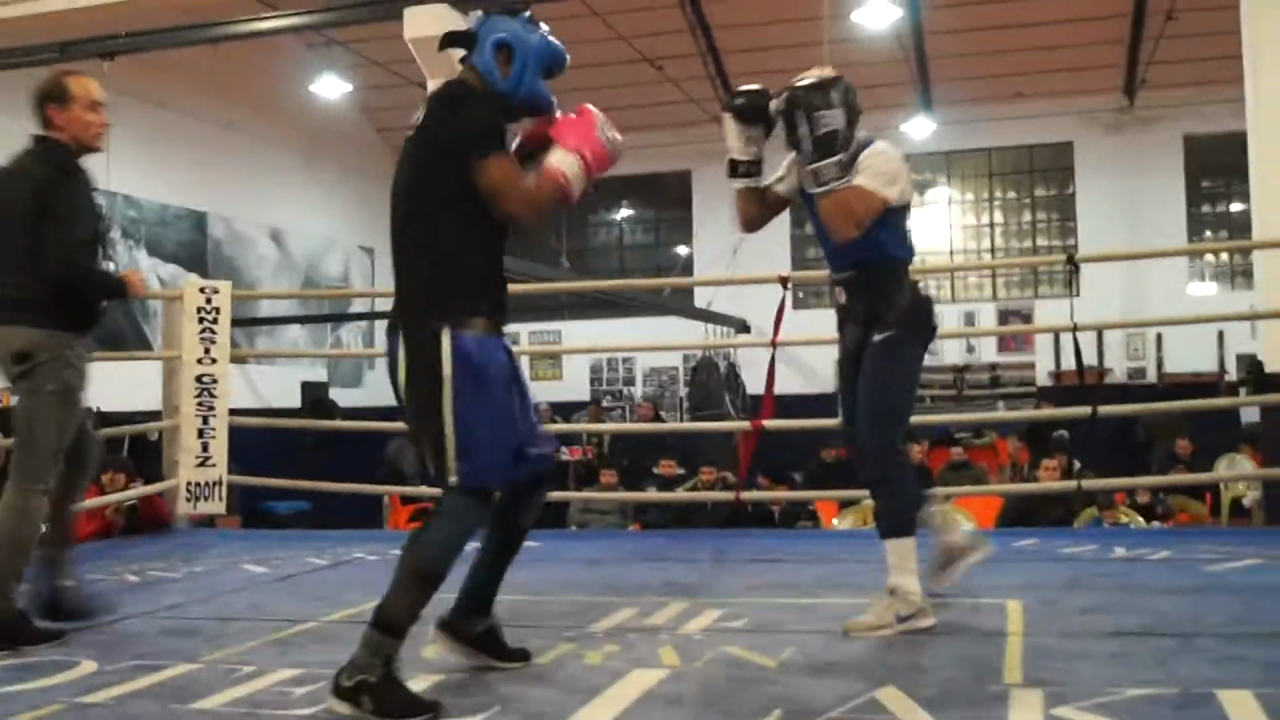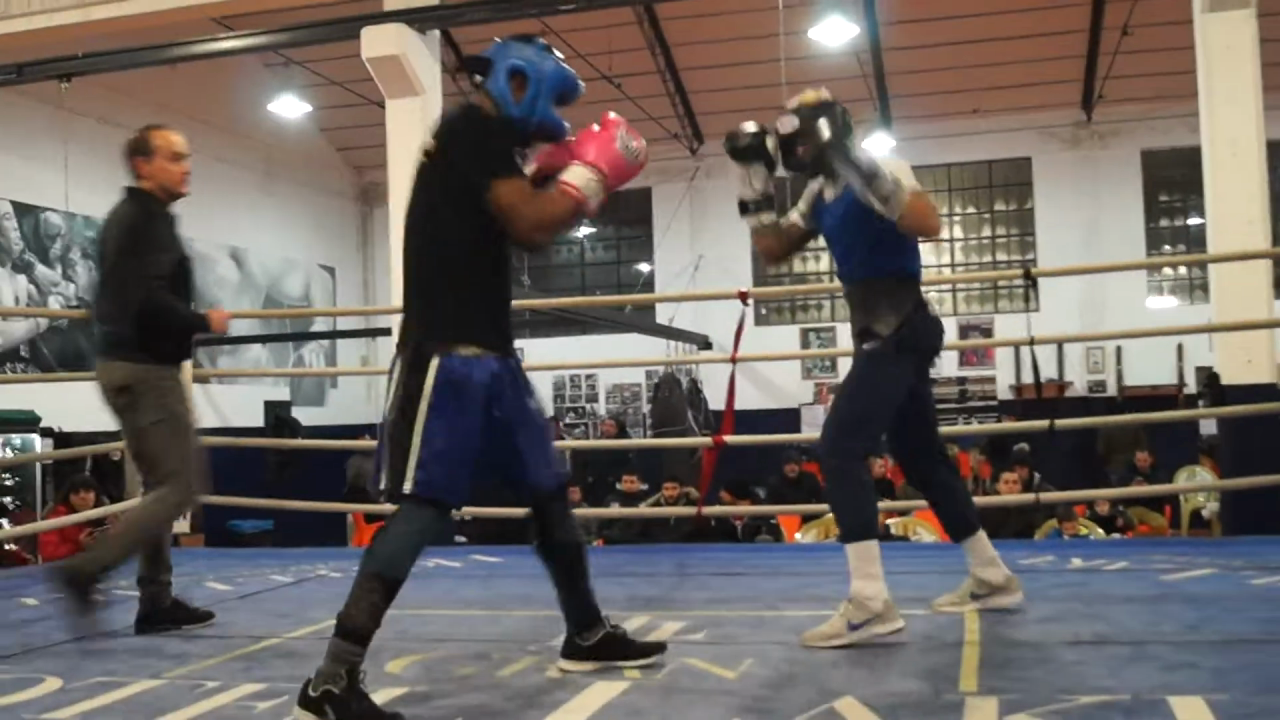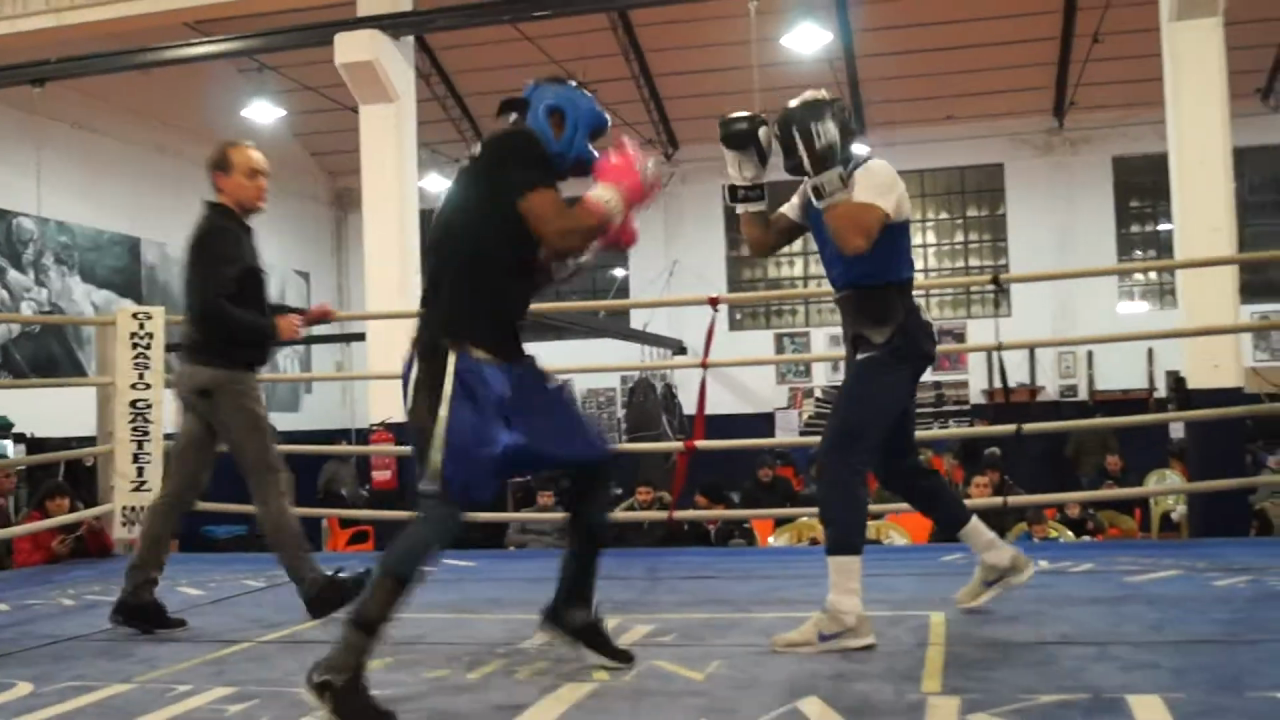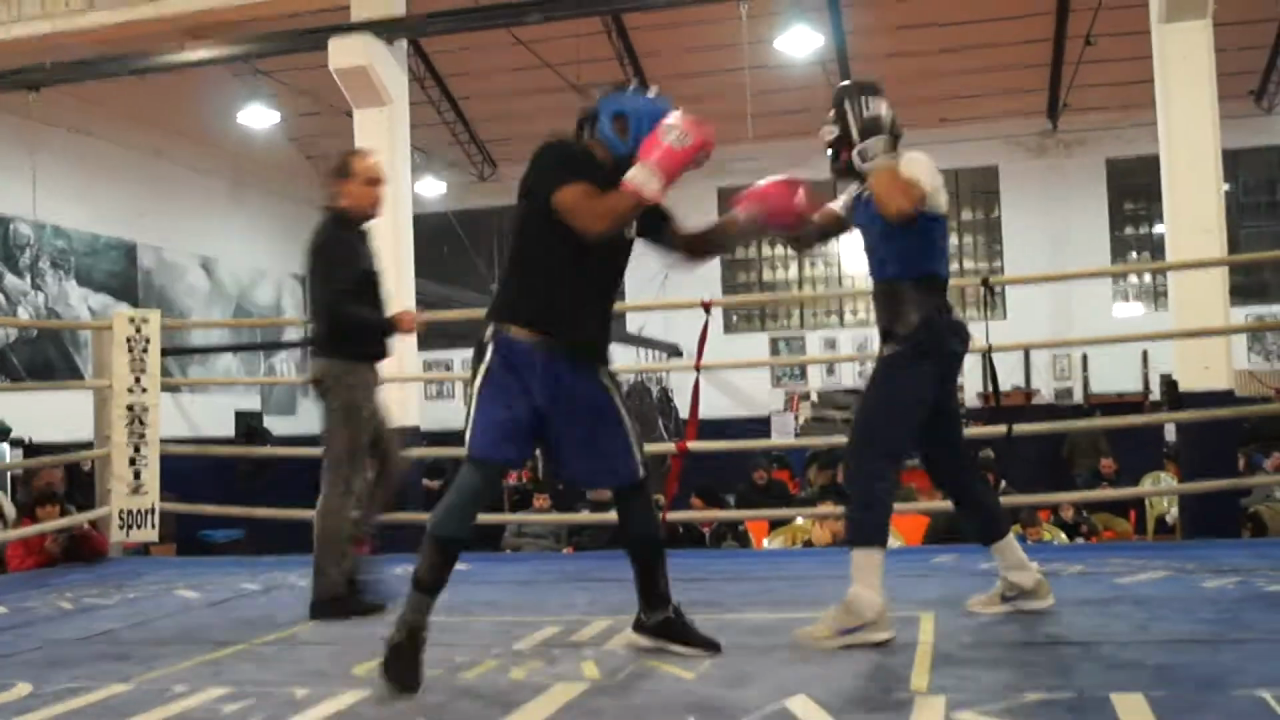
dt=0.3s
person 1, frame 1
left shoulder: (456, 114)
right shoulder: (467, 105)
left elbow: (497, 198)
right elbow: (516, 206)
left wrist: (537, 150)
right wrist: (575, 158)
left hip: (474, 332)
right hip: (446, 334)
left knee: (530, 473)
right knee: (472, 493)
left ankle: (470, 618)
person 1, frame 2
left shoulder: (479, 139)
right shoulder: (477, 128)
right elbow: (530, 227)
left wrist: (555, 182)
right wrist: (595, 169)
left hip: (488, 352)
right hip: (446, 353)
left knee: (549, 491)
right knee: (427, 504)
left ankle: (587, 634)
person 1, frame 3
left shoulder: (514, 169)
right shoulder: (512, 151)
right elbow: (561, 230)
left wrist: (591, 236)
right wrist: (615, 193)
left hip: (502, 360)
right hip: (461, 357)
left knee: (592, 464)
right knee: (449, 504)
left ankle: (573, 610)
right ankle: (341, 668)
person 1, frame 4
left shoulder: (627, 183)
right shoulder: (559, 159)
left elbow: (690, 248)
right elbow: (594, 223)
left wrist: (751, 215)
right wrist: (658, 166)
left hip: (580, 359)
right hip: (520, 348)
left knee: (631, 485)
right knee: (482, 472)
left ankle: (657, 617)
right ankle: (411, 624)
person 2, frame 1
left shoulder: (878, 158)
right shoulder: (805, 165)
left elbow: (844, 228)
right elbow: (749, 218)
left wrist: (820, 155)
right wrist: (745, 147)
left hip: (895, 318)
right hip: (860, 319)
left knee: (876, 444)
right knee: (866, 442)
left ankle: (906, 598)
right ankle: (951, 536)
person 2, frame 2
left shoulder: (881, 170)
right shoulder: (821, 193)
left elbow: (927, 224)
right elbow: (772, 252)
left wrist: (860, 169)
right wrist: (754, 182)
left hip: (900, 331)
right hip: (881, 335)
left knee: (841, 448)
right knee: (922, 458)
left ankle: (869, 602)
right ankle: (992, 577)
person 2, frame 3
left shoulder: (873, 175)
right shoulder: (813, 192)
left elbow: (854, 240)
right elbow: (759, 243)
left wrist: (824, 163)
right wrist: (745, 171)
left hip: (892, 341)
right hip: (875, 344)
left knee: (838, 463)
right knee: (897, 465)
left ankle: (843, 616)
right ankle: (1000, 558)
person 2, frame 4
left shoulder: (914, 167)
right shoulder: (862, 193)
left elbow: (897, 205)
right elbow: (804, 236)
left wrist: (871, 141)
left hip: (923, 337)
right hip: (913, 340)
left knee: (869, 455)
right knee: (949, 463)
left ankle: (865, 608)
right ankle: (1024, 580)
person 3, frame 1
right shoulder: (64, 179)
right elbow: (70, 270)
right wrist: (123, 285)
right hip: (53, 339)
left knee: (77, 457)
left ankle: (53, 583)
person 3, frame 2
left shoulder: (119, 221)
right shoulder: (151, 221)
left elbow: (111, 304)
right elbow: (148, 302)
right wrist: (203, 322)
left hip: (120, 368)
right hip: (149, 371)
left knee: (162, 484)
right knee: (181, 484)
left ankle: (157, 600)
right ankle: (85, 570)
person 3, frame 3
left shoulder: (222, 231)
right shoulder: (220, 234)
right elbow: (211, 312)
left wrist: (300, 315)
right wrist: (275, 328)
left hip: (200, 373)
right hip: (225, 375)
left knee: (182, 487)
right knee: (270, 481)
left ankle: (137, 595)
right ankle: (317, 587)
person 3, frame 4
left shoulder: (343, 235)
right shoulder: (338, 236)
left elbow: (327, 311)
right elbow: (332, 310)
left wrist: (381, 326)
right wrist: (390, 323)
left hip: (344, 367)
right hip: (345, 369)
left knee: (388, 466)
right knee: (342, 480)
left ankle: (340, 571)
right ankle: (330, 590)
